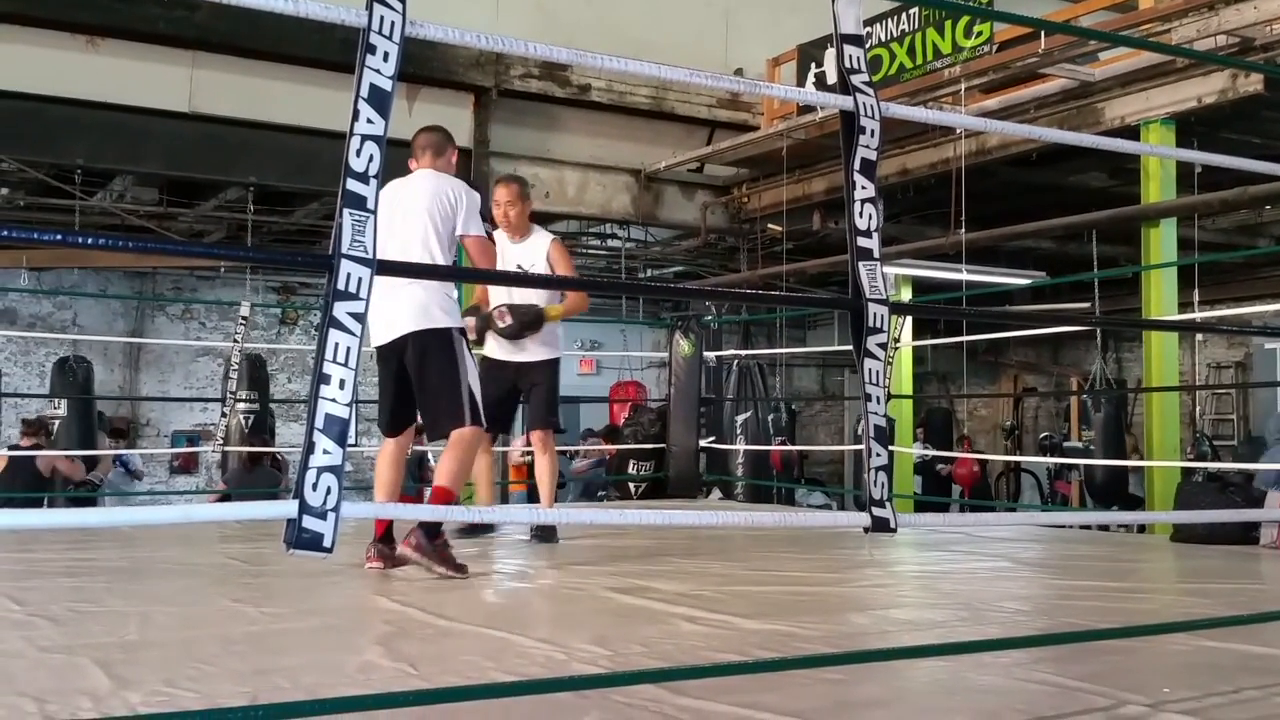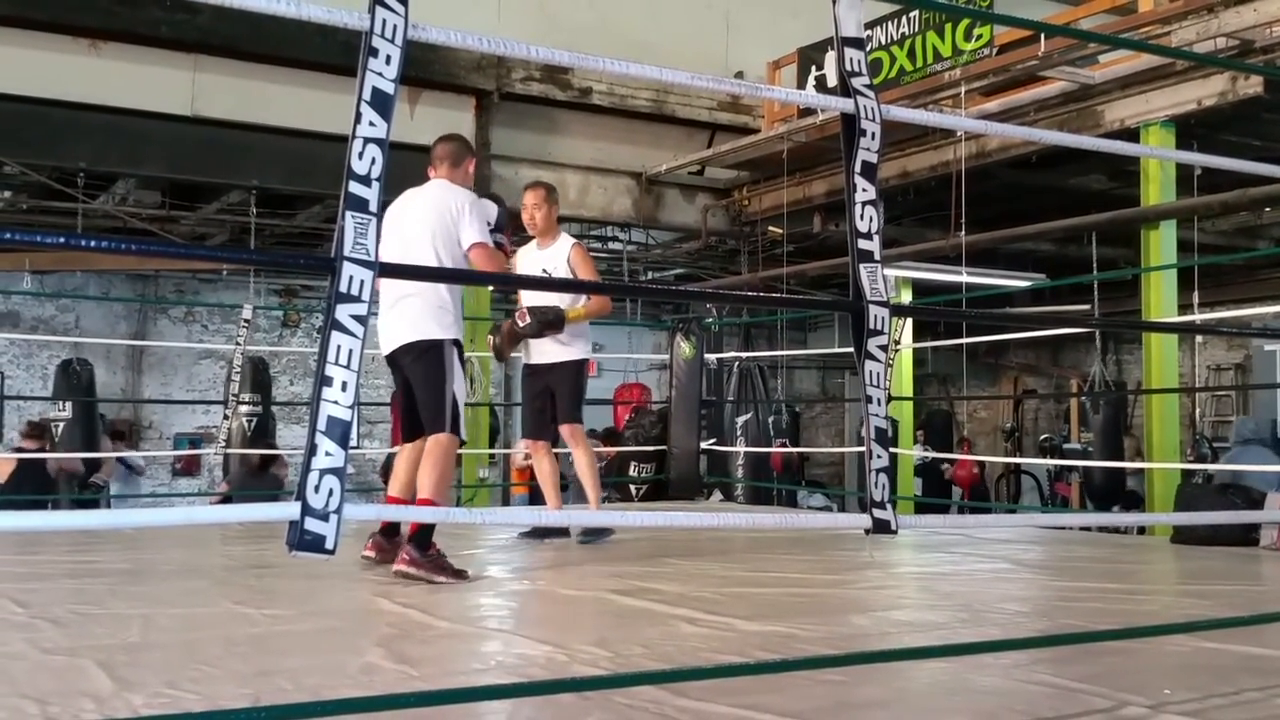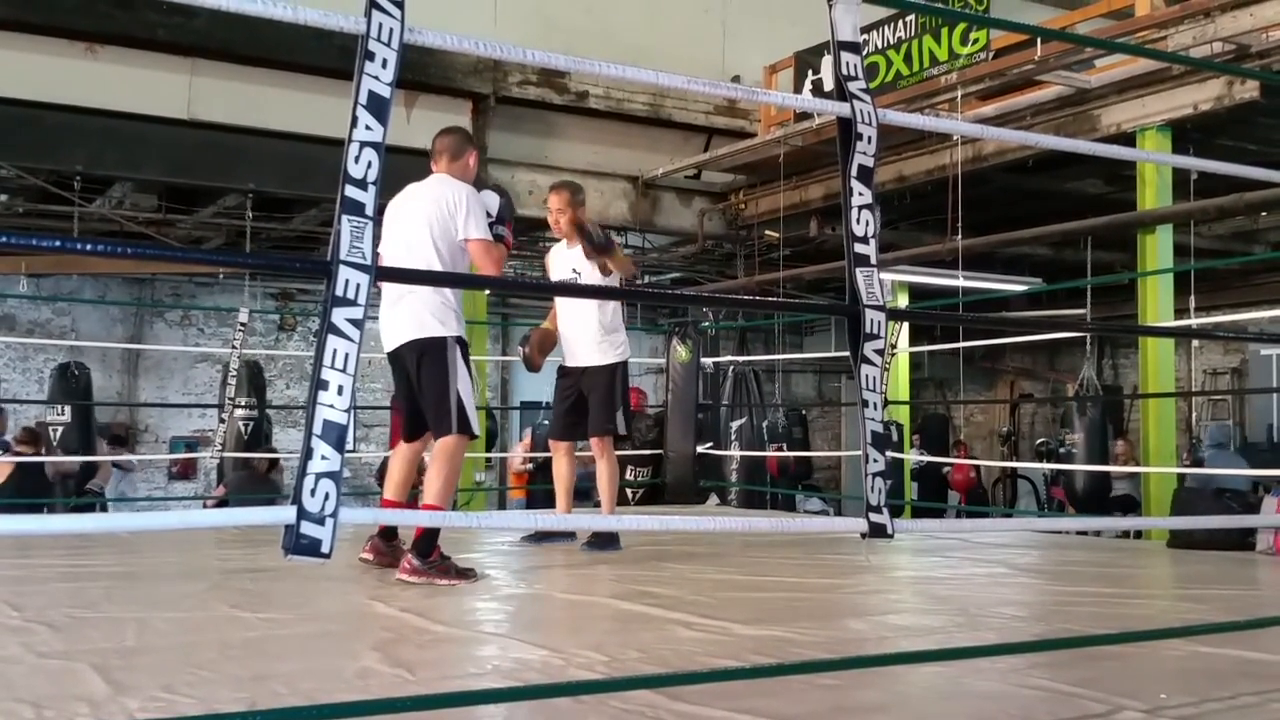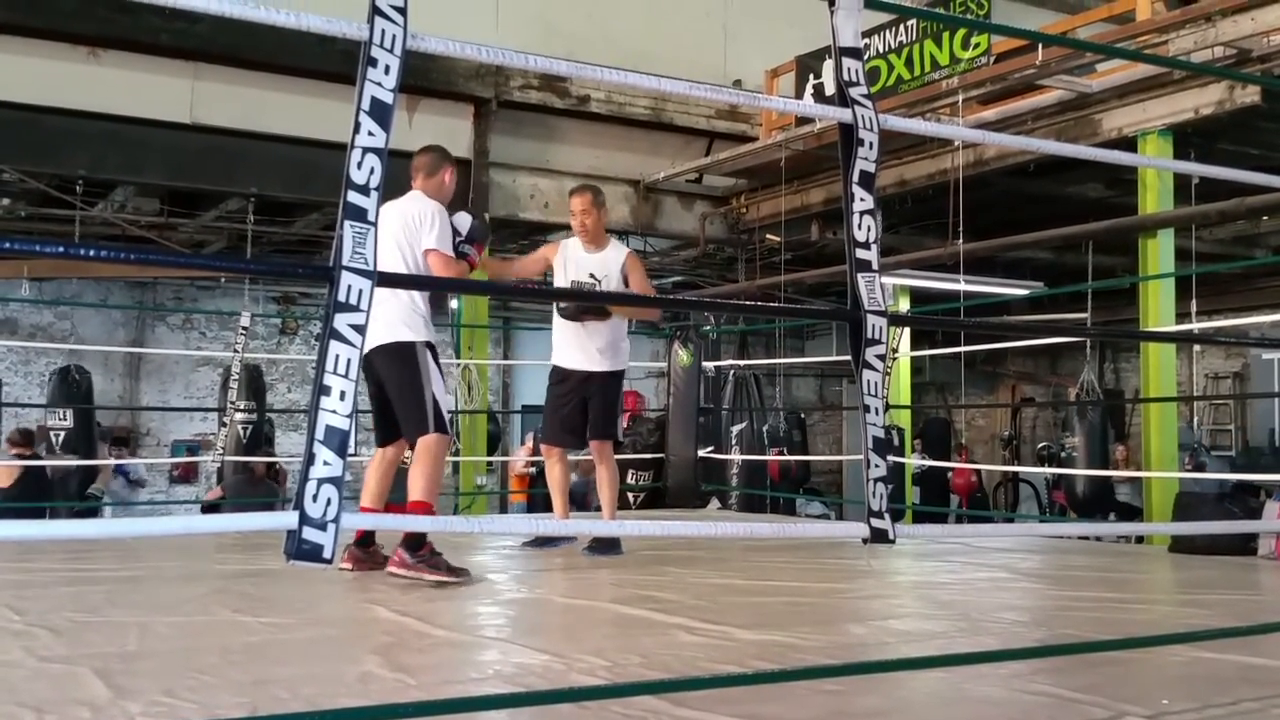
dt=0.7s
person 1, frame 1
left shoulder: (386, 193)
right shoulder: (455, 189)
right elbow: (485, 263)
right wrist: (475, 231)
left hip: (384, 322)
right hip: (431, 319)
left knee: (396, 433)
right knee: (467, 428)
left ankle: (381, 541)
right ankle: (426, 531)
person 1, frame 2
left shoulder: (400, 204)
right shoulder: (463, 200)
left elbow: (380, 276)
right elbow: (490, 269)
right wrist: (499, 243)
left hip: (394, 329)
right hip: (432, 330)
left knee: (418, 434)
right knee: (445, 434)
left ankle: (386, 535)
right ankle: (418, 546)
person 1, frame 3
left shoulder: (402, 198)
right shoulder: (462, 193)
left elbow: (382, 268)
right elbow: (489, 266)
right wrist: (502, 234)
left hip: (396, 327)
right hip: (434, 327)
left knee: (415, 434)
right knee: (453, 434)
left ankle: (384, 538)
right ankle: (423, 554)
person 1, frame 4
left shoulder: (386, 212)
right shoulder: (429, 210)
right elbow: (445, 274)
right wrist: (469, 255)
left hip: (373, 337)
right hip: (404, 335)
left knee: (392, 442)
right knee: (433, 435)
left ankle: (362, 546)
right ankle: (414, 546)
person 2, frame 1
left shoulder: (549, 246)
right shoulder: (489, 245)
left elbow: (580, 300)
left wrist: (541, 315)
right wrist: (478, 315)
left hip: (541, 357)
right hip: (497, 356)
left knee: (541, 437)
left ankle: (545, 518)
person 2, frame 2
left shoulder: (572, 250)
right shoulder: (521, 256)
left elbow: (602, 303)
left wrist: (563, 316)
left hip: (569, 357)
right hip: (535, 361)
left knee: (571, 429)
right knee: (536, 441)
left ankle: (597, 515)
person 2, frame 3
left shoulder: (598, 247)
right shoulder: (553, 256)
left elbow: (627, 268)
left wrist: (606, 249)
left hip: (606, 361)
right hip: (570, 364)
left knee: (600, 441)
right knee: (559, 442)
left ankle: (608, 528)
person 2, frame 4
left shoulder: (625, 258)
right shoulder: (559, 251)
left elbow: (651, 308)
right elbow: (511, 269)
left wrist: (607, 309)
left hip: (607, 367)
right hip: (566, 366)
left knee: (600, 446)
right knee: (552, 446)
left ankle: (609, 531)
right ankle: (561, 525)
